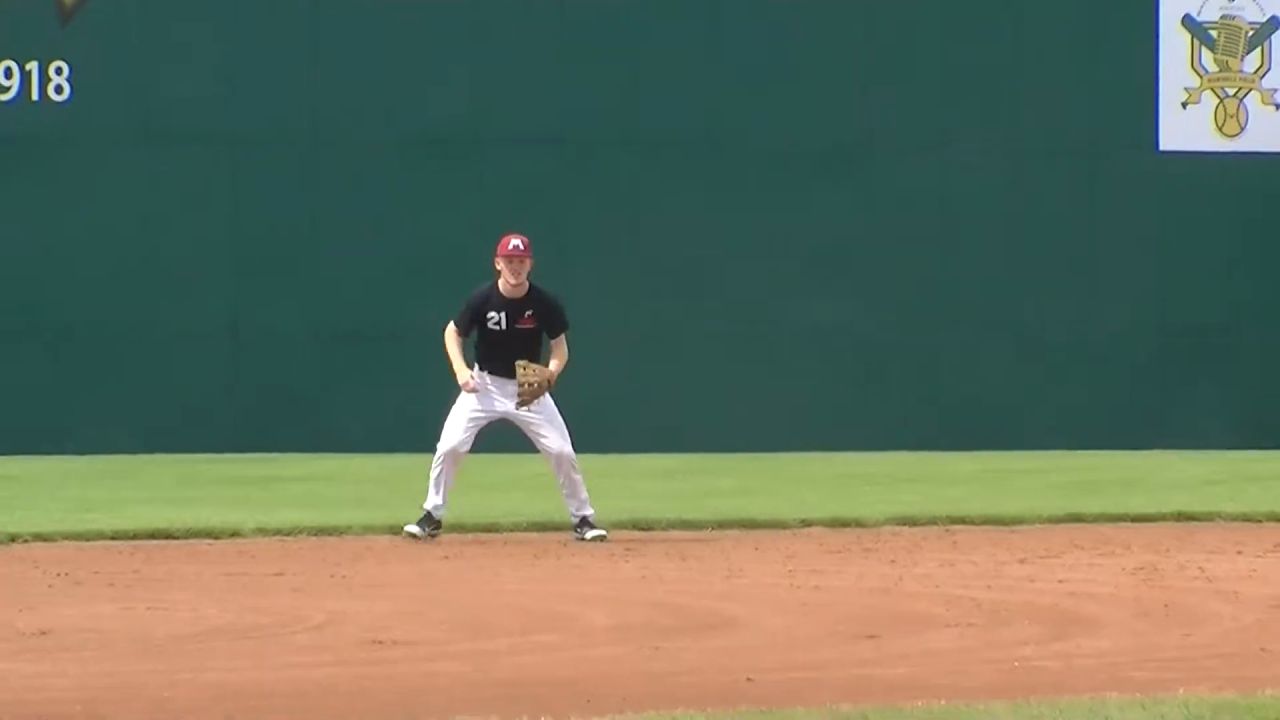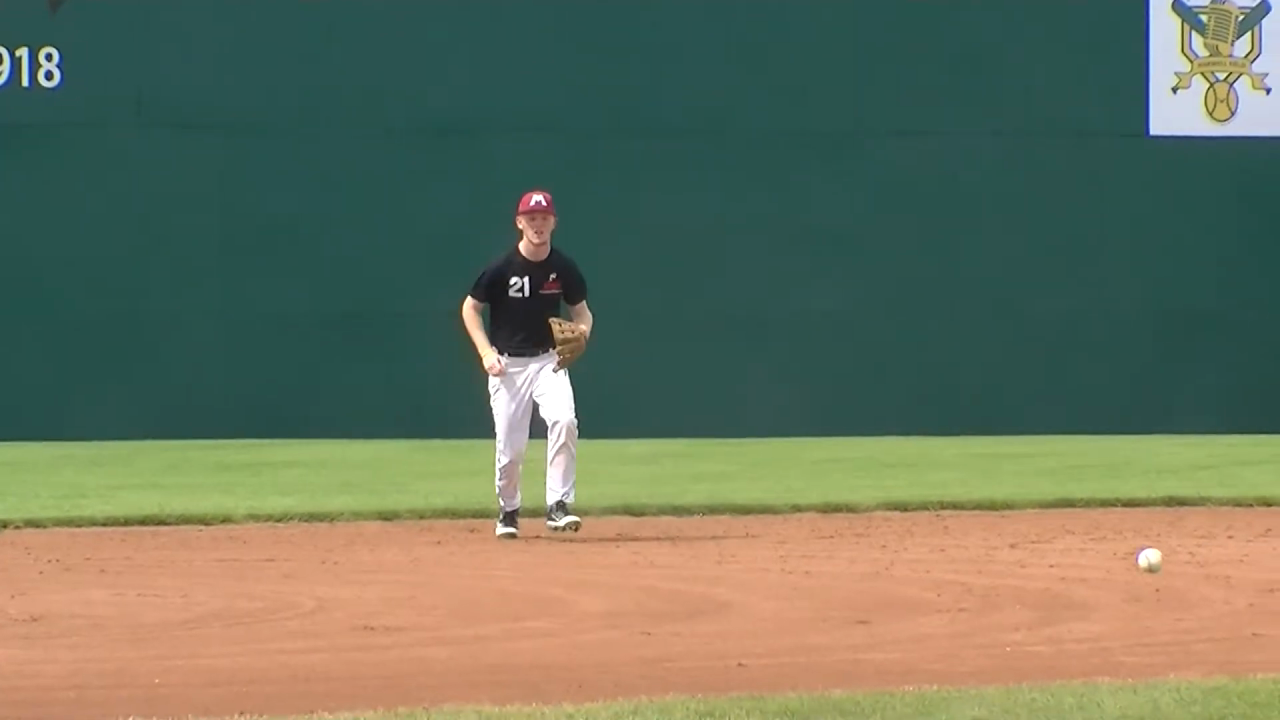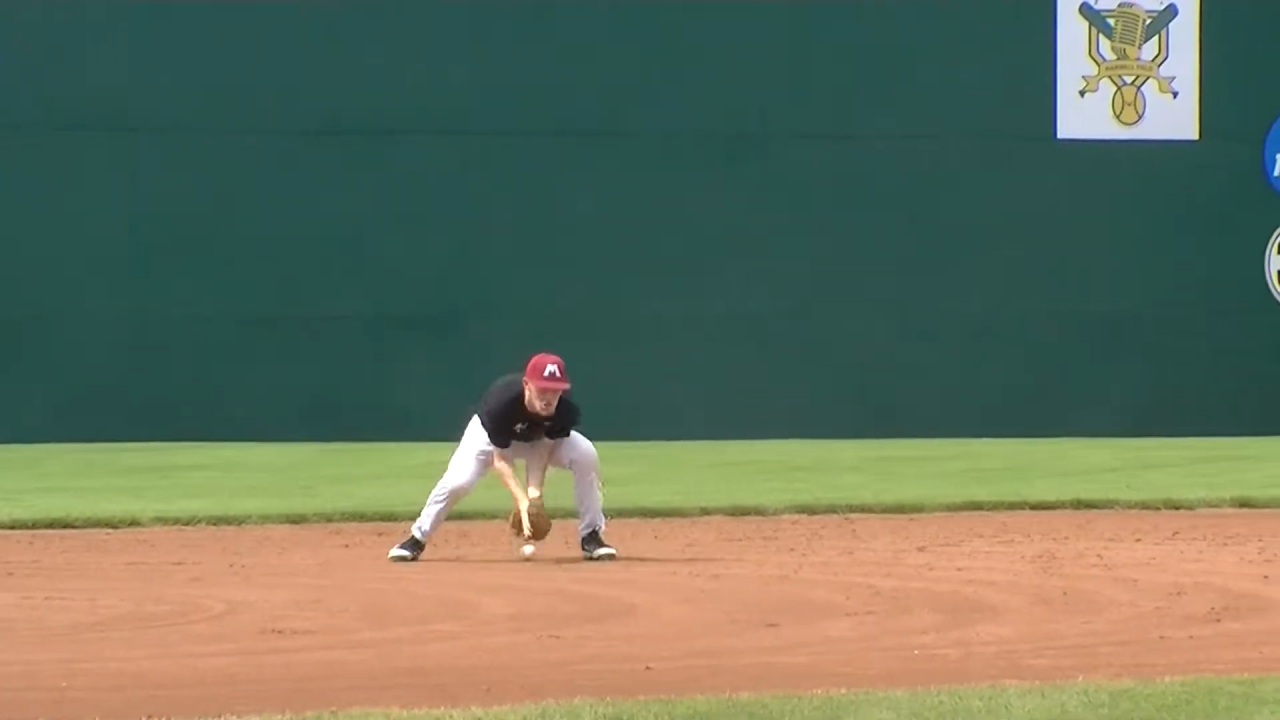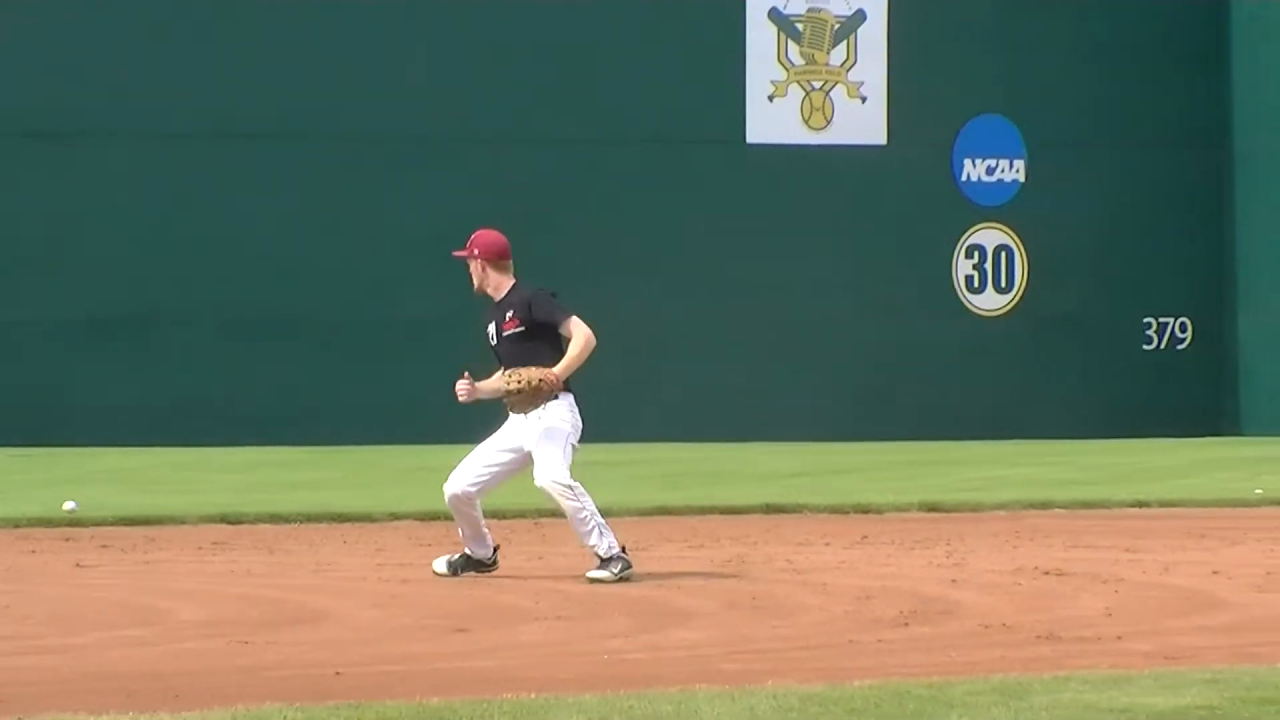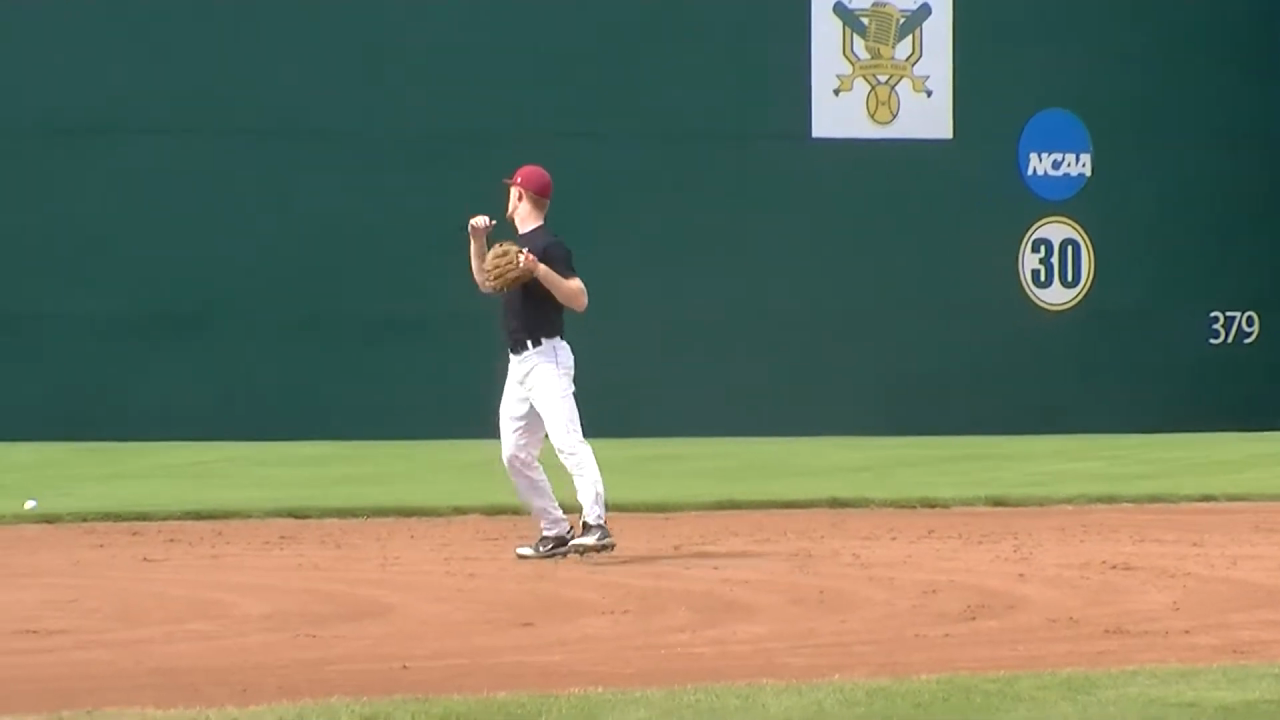
dt=1s
person 1, frame 1
left shoulder: (545, 303)
right shoulder: (477, 299)
left elbow: (560, 347)
right elbow: (452, 331)
left wrist: (549, 374)
right wrist: (460, 369)
right hip: (482, 384)
left knee: (562, 452)
right knee: (449, 447)
left ankle: (582, 519)
right ankle: (432, 515)
person 1, frame 2
left shoulder: (565, 267)
right shoulder: (500, 267)
left elbow: (582, 311)
right elbow: (470, 310)
left wrist: (582, 330)
right wrist: (486, 352)
left hip: (549, 361)
right hip: (507, 366)
left knee: (565, 420)
right knee: (511, 449)
left ankle: (559, 505)
right ankle: (508, 510)
person 1, frame 3
left shoulder: (565, 408)
right shoulder: (501, 402)
left elbow: (548, 447)
right elbow: (499, 459)
left wrist: (535, 489)
right wrist: (522, 501)
left hip: (535, 438)
right hip: (491, 432)
left knee: (585, 455)
right knee: (458, 480)
left ankle: (590, 536)
right ankle: (418, 538)
person 1, frame 4
left shoulder: (532, 299)
right shoulder: (495, 315)
left elbow: (586, 337)
left wrist: (558, 374)
right wrist: (478, 389)
left hip: (554, 415)
right hip: (518, 422)
left knee: (552, 477)
right knee: (458, 489)
left ankle: (612, 554)
right ankle: (479, 553)
person 1, frame 5
left shoulder: (550, 242)
right shoulder: (518, 242)
left elbow: (580, 300)
right elbow: (485, 283)
left wrist: (539, 270)
right wrist: (478, 240)
left hip: (548, 359)
right hip: (518, 362)
left knee: (568, 441)
right knee: (515, 454)
left ankle: (596, 524)
right ankle: (555, 531)
